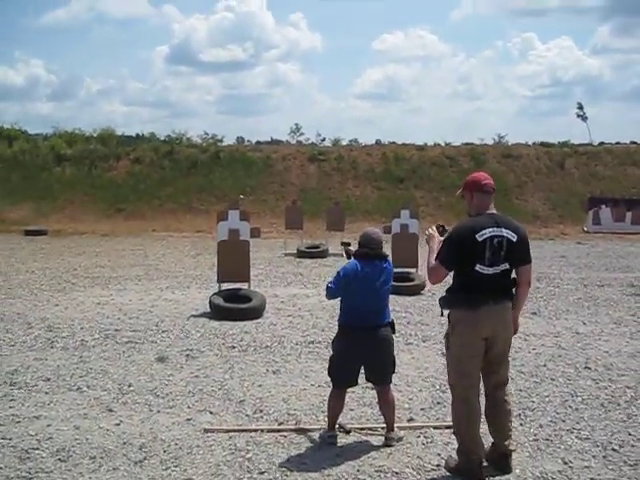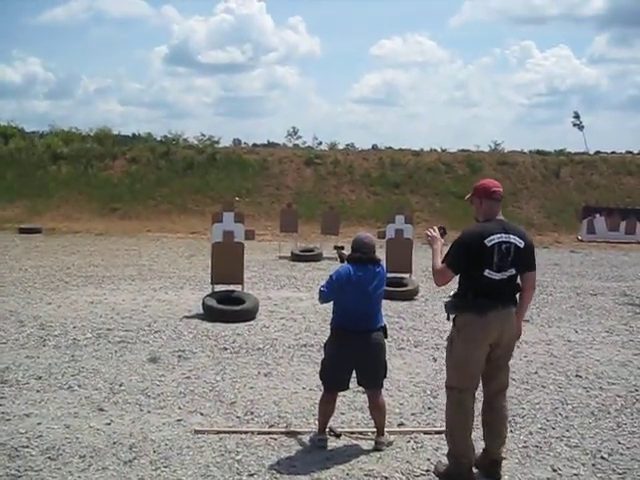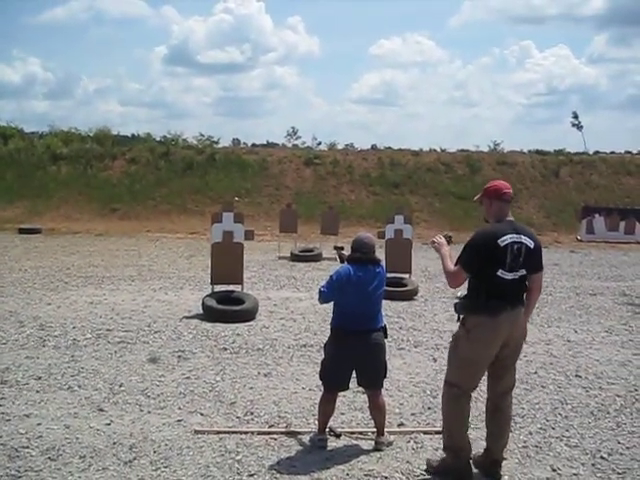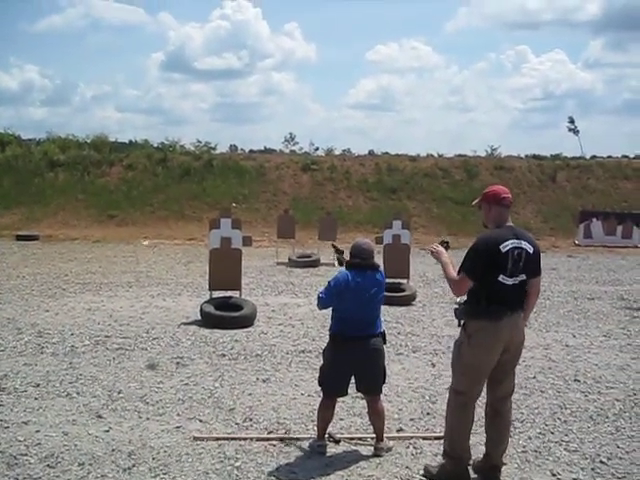
dt=0.4s
person 1, frame 1
left shoulder: (463, 231)
right shoulder: (515, 230)
left elbow: (434, 276)
right elbow: (525, 281)
left wrist: (434, 243)
right wrist: (515, 314)
left hip: (467, 316)
right hip: (501, 314)
left knee: (465, 390)
right knee: (498, 386)
right ankle: (502, 452)
person 1, frame 2
left shoulder: (472, 236)
right shoulder: (522, 237)
left elbow: (440, 278)
right elbow: (529, 286)
left wrist: (436, 245)
right wrist: (517, 319)
left hip: (473, 321)
right hip: (505, 320)
left knee: (460, 393)
right knee: (497, 393)
person 1, frame 3
left shoulder: (485, 236)
right shoulder: (530, 238)
left elbow: (454, 280)
right elbow: (535, 287)
left wrist: (444, 251)
left hip: (482, 321)
right hip: (514, 321)
left knee: (457, 389)
right knee: (502, 393)
person 1, frame 4
left shoulder: (486, 242)
right shoulder: (529, 243)
left elbow: (459, 287)
right elbow: (533, 291)
left wrist: (443, 259)
left hip: (483, 327)
right hip: (513, 327)
left knee: (463, 396)
right knee: (501, 398)
person 2, frame 1
left shoulder: (351, 269)
right shoulder: (387, 267)
left elbow: (330, 293)
right wrist: (354, 257)
left hip: (350, 335)
right hip: (380, 334)
left knee: (339, 387)
right knee: (384, 387)
left ankle: (330, 431)
right ankle: (391, 432)
person 2, frame 2
left shoulder: (344, 272)
right shoulder: (380, 271)
left elbow: (323, 297)
right wrist: (347, 261)
left hip: (342, 339)
right hip: (372, 338)
left knee: (330, 390)
right knee: (375, 391)
left ankle: (321, 435)
right ankle: (381, 436)
person 2, frame 3
left shoulder: (344, 273)
right shoulder: (380, 271)
left elbow: (323, 297)
right wrist: (348, 261)
left hip: (342, 339)
right hip: (372, 339)
left knee: (330, 390)
right knee: (375, 391)
left ankle: (320, 435)
right ankle: (381, 436)
person 2, frame 4
left shoulder: (342, 279)
right shoulder: (379, 277)
left elbow: (321, 303)
right wrist: (346, 263)
left hip: (341, 345)
right hip: (371, 344)
left knee: (330, 396)
right knee: (374, 397)
left ankle: (320, 441)
right ankle: (380, 442)
